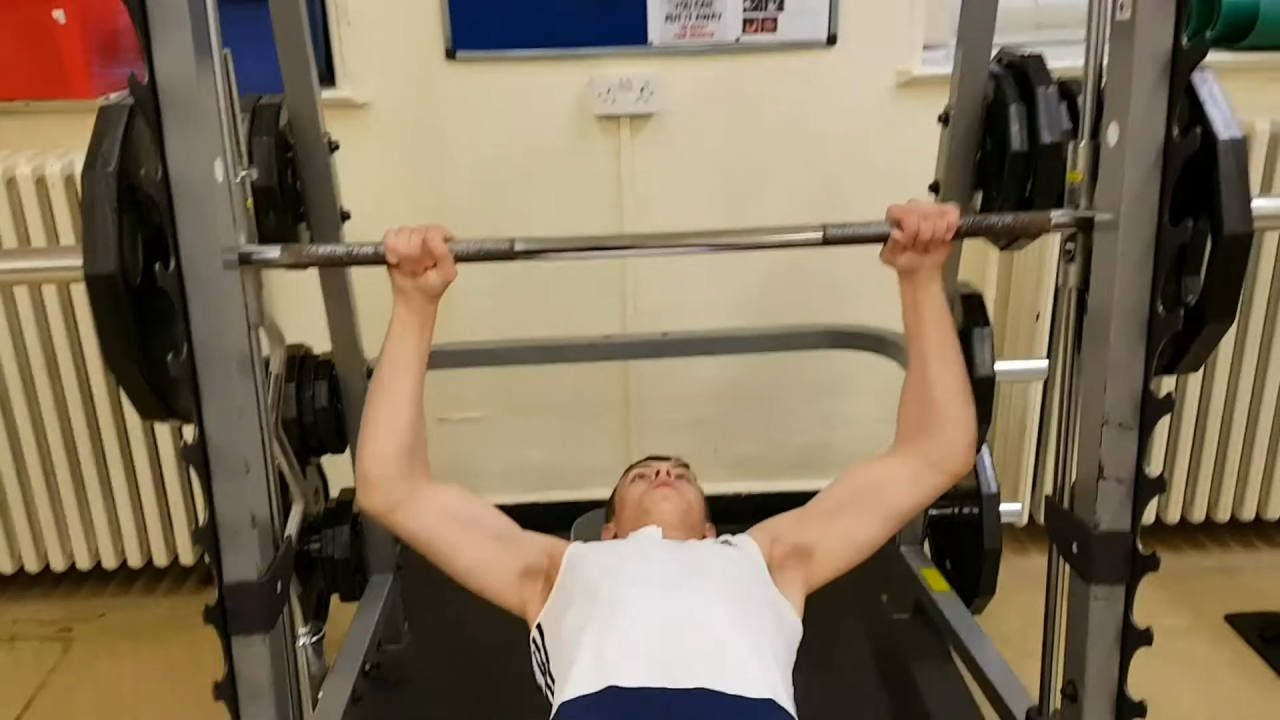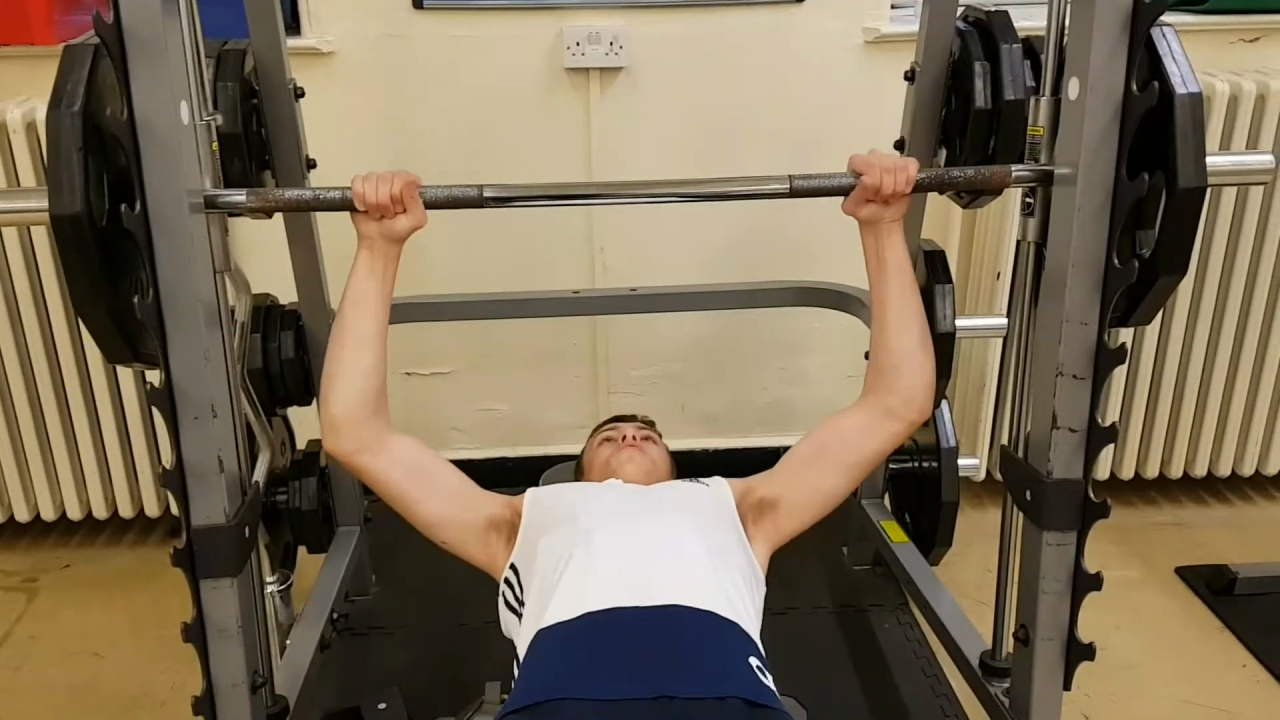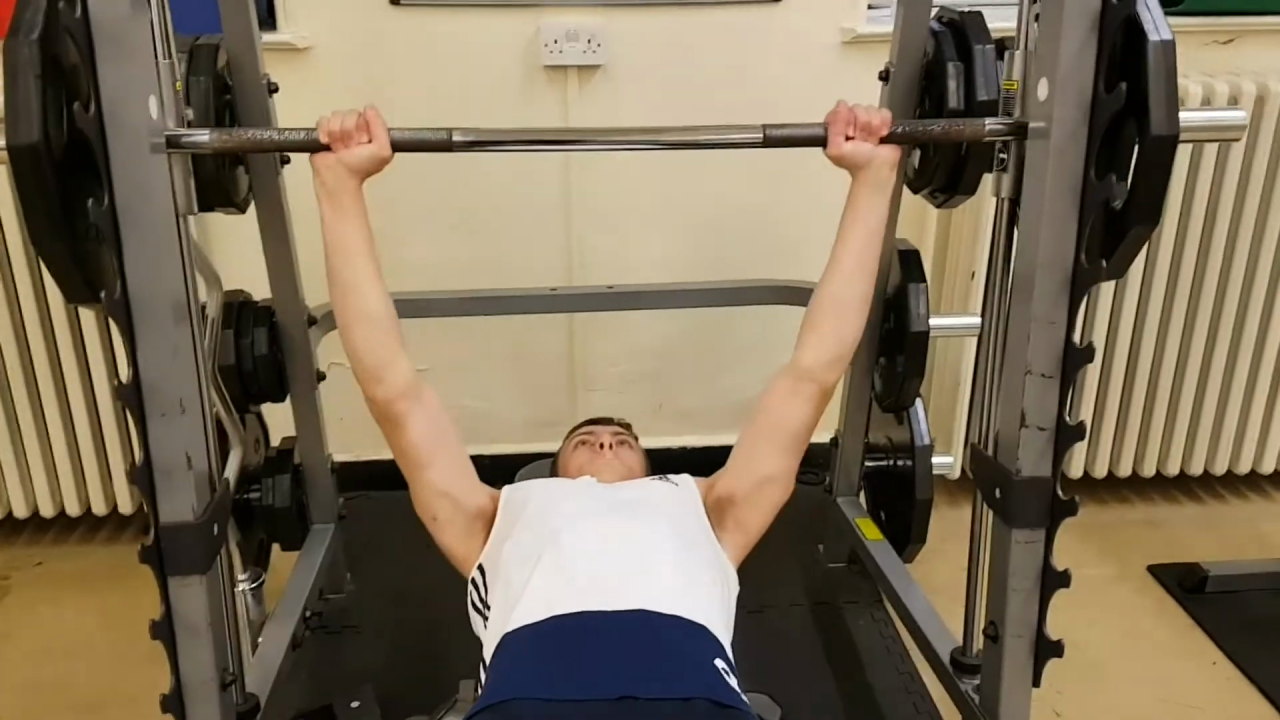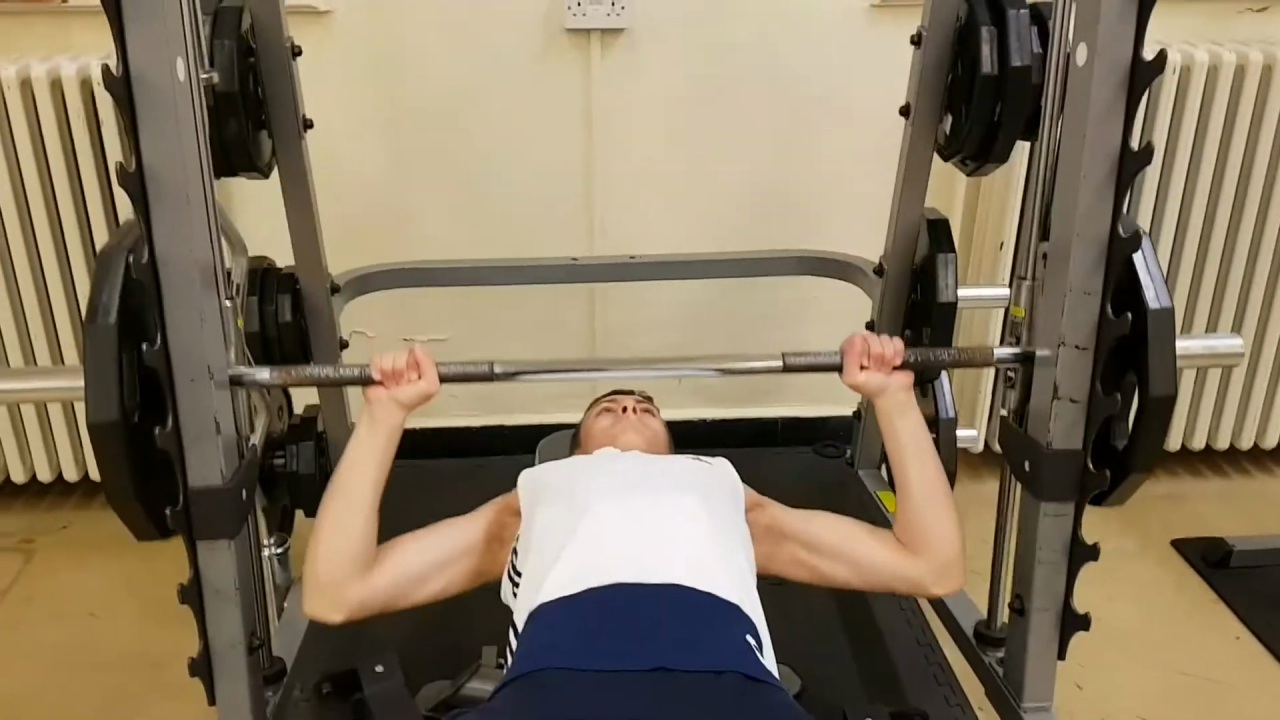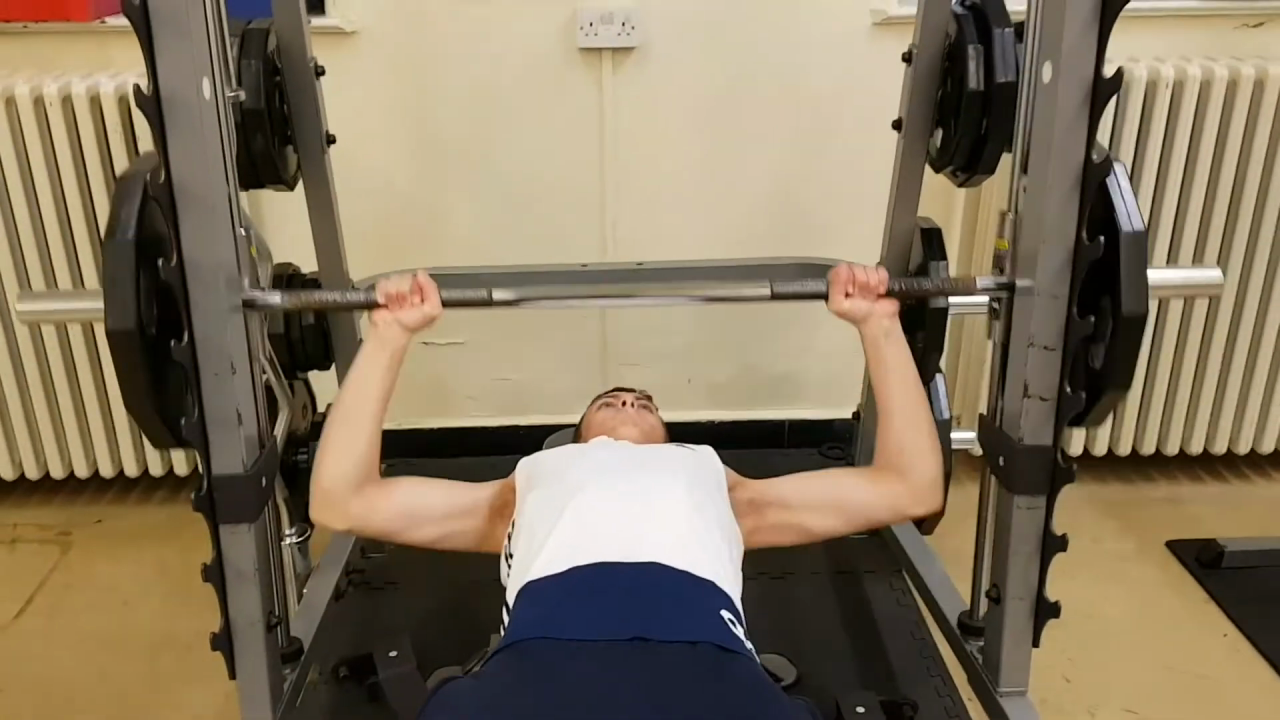
dt=1s
person 1, frame 1
left shoulder: (765, 558)
right shoulder: (561, 570)
left elbow: (936, 457)
right elbow: (389, 487)
left wrist: (920, 278)
right wrist: (416, 302)
person 1, frame 2
left shoulder: (733, 507)
right shoulder: (528, 517)
left elbow: (896, 405)
right elbow: (355, 433)
left wrist: (884, 227)
right wrist: (379, 244)
person 1, frame 3
left shoulder: (700, 505)
right shoulder: (503, 513)
left elbow: (814, 369)
right elbow: (390, 382)
left wrist: (872, 175)
right wrist: (340, 181)
person 1, frame 4
left shoulder: (727, 490)
right shoulder: (530, 497)
left elbow: (933, 567)
right elbow: (335, 591)
left wrist: (892, 399)
right wrist: (385, 413)
person 1, frame 5
left shoulder: (715, 480)
right shoulder: (531, 482)
left elbow: (910, 486)
right elbow: (341, 498)
left wrist: (879, 322)
right wrist: (389, 334)
left hip: (702, 664)
right hip: (545, 662)
